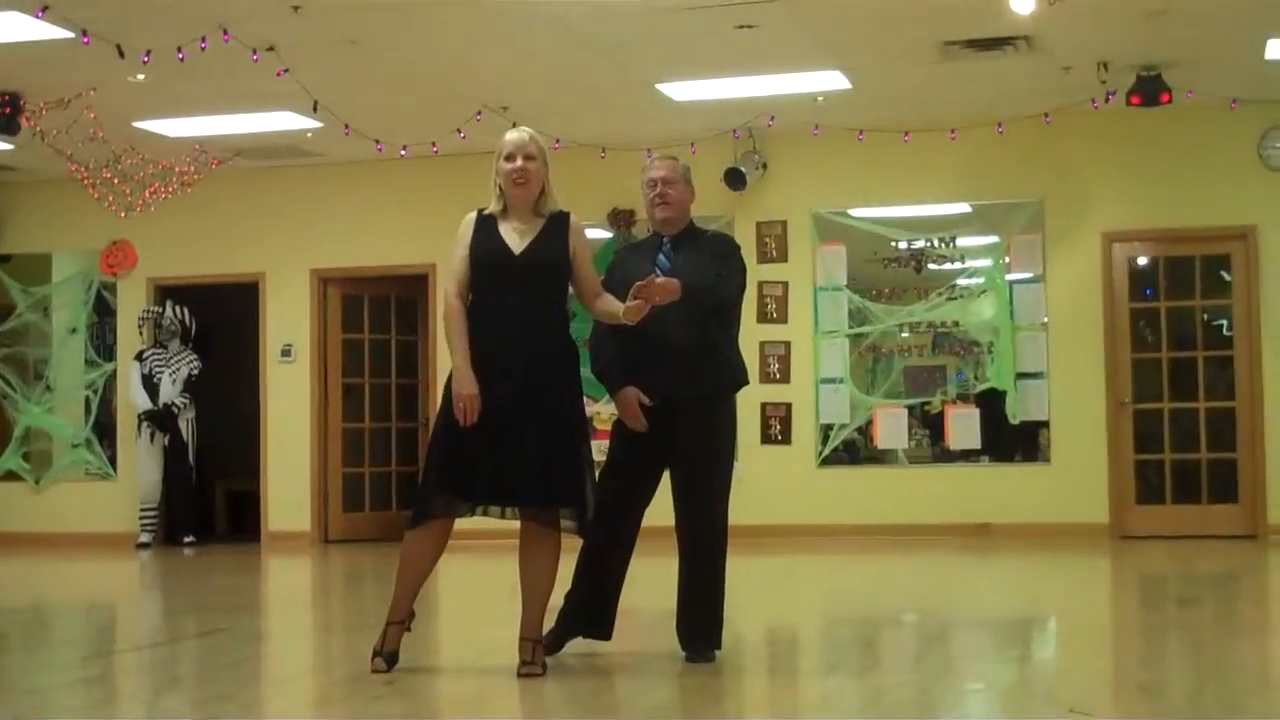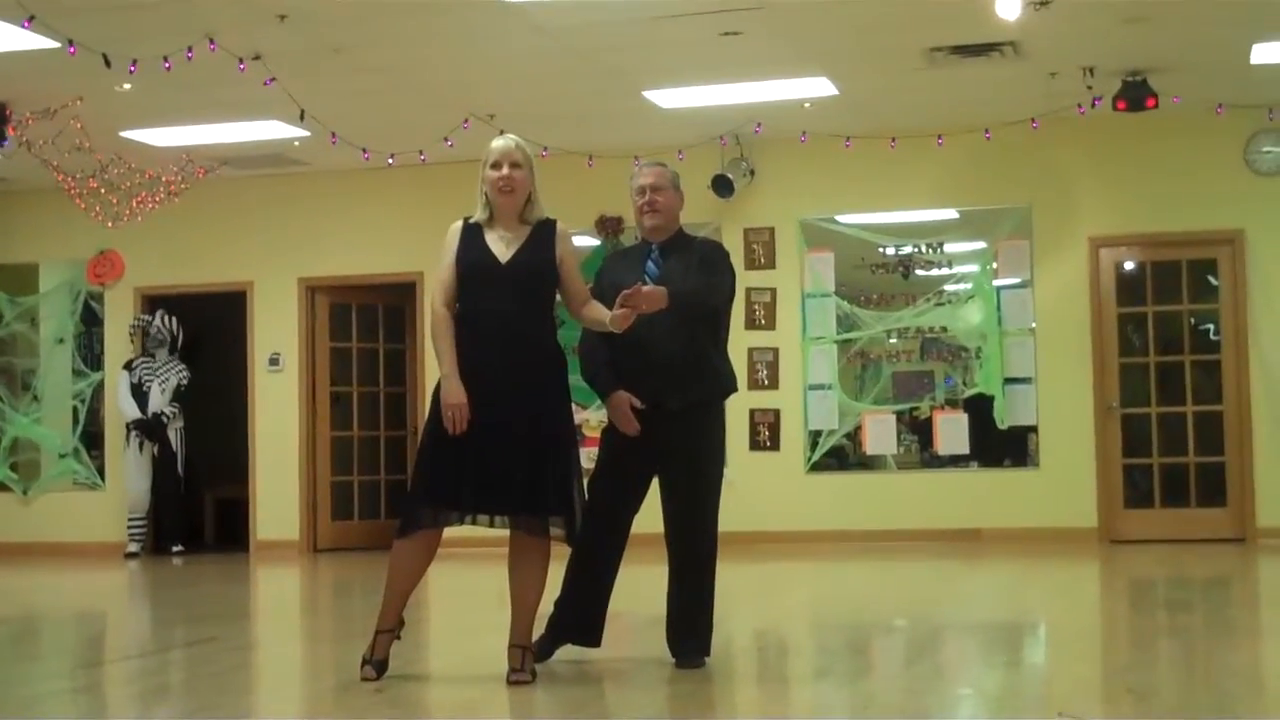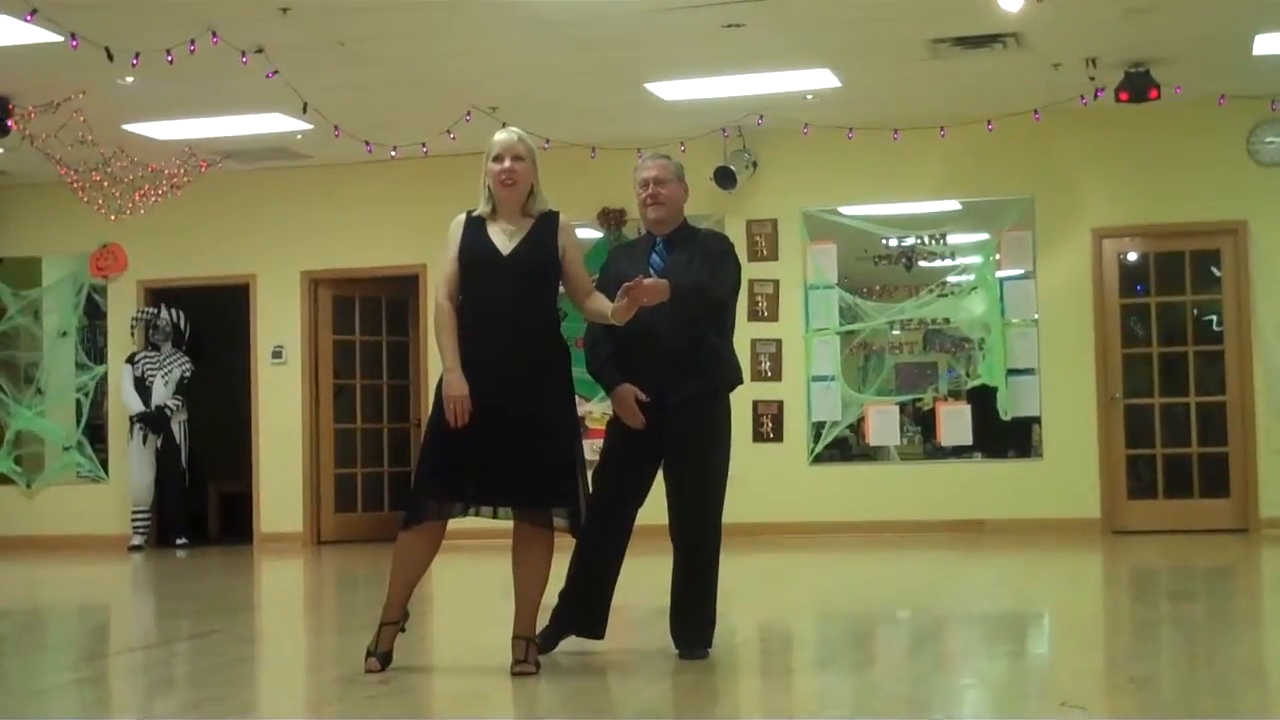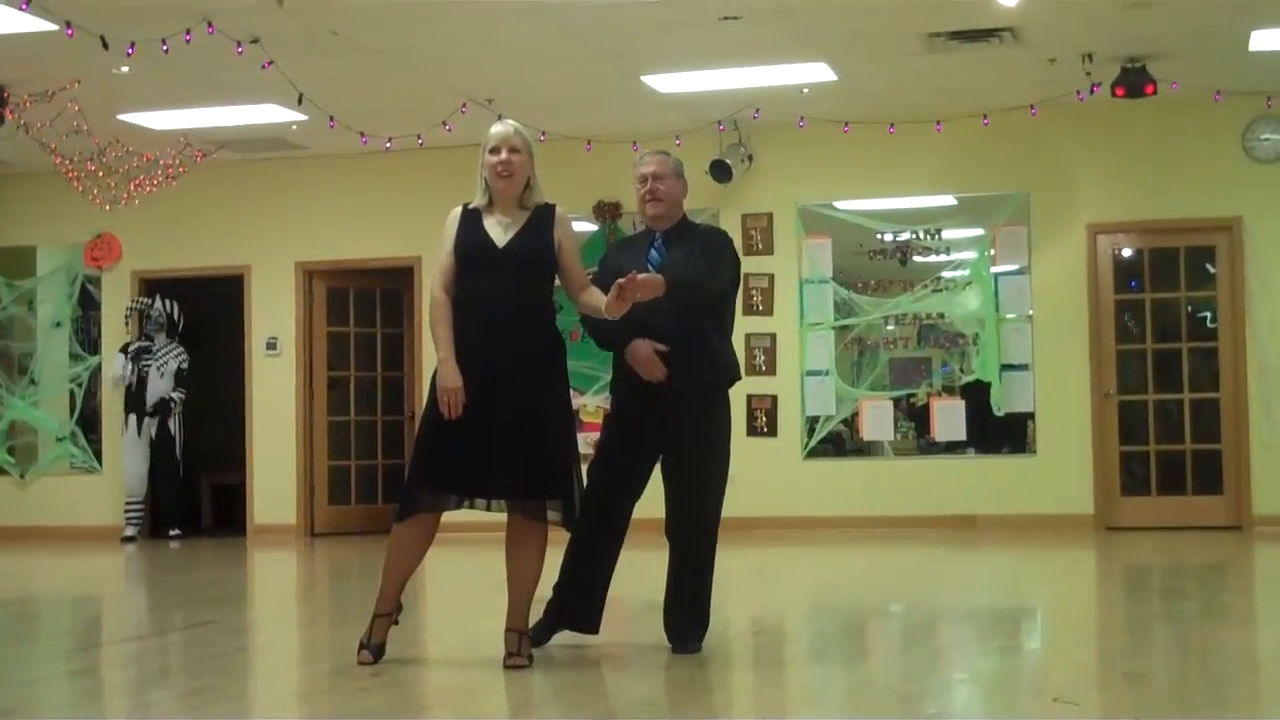
dt=1s
person 1, frame 1
left shoulder: (566, 228)
right shoulder: (475, 225)
left elbow: (592, 297)
right elbow: (454, 299)
left wrist: (627, 311)
right wrist: (462, 372)
left hip: (548, 378)
right hip: (482, 375)
left knee: (543, 508)
right knee: (440, 499)
left ankle: (531, 637)
right ankle: (396, 620)
person 1, frame 2
left shoulder: (553, 236)
right shoulder: (461, 233)
left elbow: (580, 304)
right elbow: (441, 307)
left wrist: (614, 319)
right wrist: (450, 380)
left hip: (536, 387)
right hip: (469, 385)
left knee: (532, 516)
right knee: (429, 508)
left ankle: (520, 644)
right ankle: (385, 628)
person 1, frame 3
left shoulder: (556, 228)
right shoulder: (464, 226)
left elbow: (583, 296)
right elbow: (445, 300)
left wrist: (616, 310)
right wrist: (452, 373)
left hip: (540, 379)
right hip: (472, 377)
left knee: (536, 505)
right knee: (432, 498)
left ankle: (524, 636)
right ankle: (390, 620)
person 1, frame 4
left shoulder: (552, 221)
right shoulder: (460, 219)
left elbow: (579, 290)
right elbow: (441, 293)
left wrist: (611, 304)
right wrist: (446, 365)
left hip: (534, 372)
right hip: (467, 370)
left knee: (530, 499)
right knee: (426, 492)
left ankle: (517, 628)
right ankle: (384, 612)
person 2, frame 1
left shoulder: (719, 249)
right shoulder: (626, 259)
left elbow: (725, 297)
right elbow: (603, 330)
left wrist: (679, 290)
right wrist: (618, 386)
left hip: (705, 406)
right hip: (640, 405)
left knee: (703, 522)
right knee: (611, 515)
left ankle: (700, 635)
right ankle: (577, 619)
person 2, frame 2
left shoulder: (708, 256)
right shoulder: (614, 266)
left elbow: (713, 304)
right elbow: (591, 336)
left wrist: (666, 298)
right wrist: (609, 390)
left hip: (694, 412)
right hip: (629, 411)
left knee: (692, 529)
right knee: (601, 522)
left ankle: (689, 641)
right ankle: (567, 626)
person 2, frame 3
left shoulder: (713, 248)
right shoulder: (619, 259)
left elbow: (716, 296)
right elbow: (597, 328)
left wrist: (668, 290)
right wrist: (614, 383)
left hip: (699, 402)
right hip: (634, 402)
left knee: (696, 522)
right knee: (606, 513)
left ankle: (693, 632)
right ankle: (571, 617)
person 2, frame 4
left shoulder: (712, 243)
right shoulder: (619, 253)
left elbow: (710, 287)
right elbow: (593, 313)
left wrist: (662, 285)
right wrist: (628, 344)
left hip: (698, 397)
right hip: (635, 395)
left knee: (693, 517)
right knee: (601, 505)
left ankle: (686, 627)
right ankle: (567, 610)
person 3, frame 1
left shoulder: (191, 360)
right shoulder: (143, 356)
left elbow: (190, 393)
right elbow: (135, 389)
left wrist: (170, 412)
right wrist: (150, 413)
left hip: (180, 423)
right hip: (150, 423)
left knee: (182, 476)
right knee: (149, 477)
left ankle: (185, 530)
right ankle: (146, 530)
person 3, frame 2
left shoulder: (179, 370)
right shoulder: (132, 366)
left elbow: (179, 402)
right elbow: (123, 397)
left wrist: (159, 421)
right wrist: (139, 421)
left hip: (168, 433)
right hip: (138, 432)
left knee: (170, 486)
right knee: (138, 486)
left ankle: (173, 539)
right ankle: (135, 539)
person 3, frame 3
left shoulder: (182, 362)
right shoulder: (135, 359)
left elbow: (182, 394)
right elbow: (127, 391)
left wrist: (163, 414)
right wrist: (143, 415)
left hip: (173, 426)
right hip: (142, 426)
left knee: (174, 479)
right knee: (141, 480)
left ankle: (177, 533)
right ankle: (139, 533)
person 3, frame 4
left shoulder: (178, 352)
right shoulder: (130, 348)
left elbow: (183, 387)
right elbow: (116, 377)
left wrist: (168, 403)
right wrist: (132, 362)
left hip: (167, 418)
right hip: (136, 417)
left knee: (169, 471)
right knee: (135, 471)
left ankle: (172, 524)
right ankle: (132, 524)
